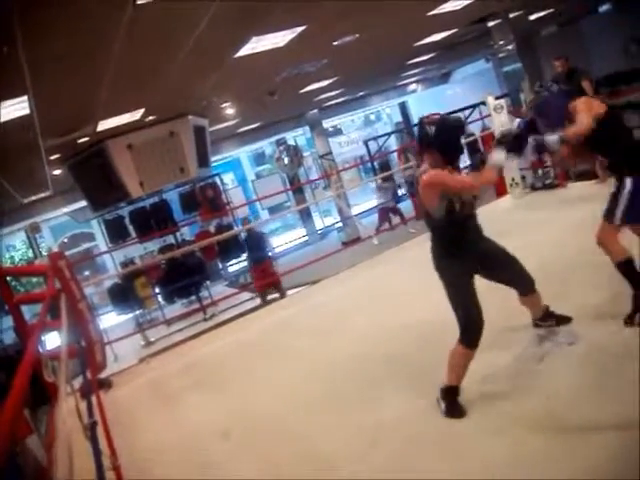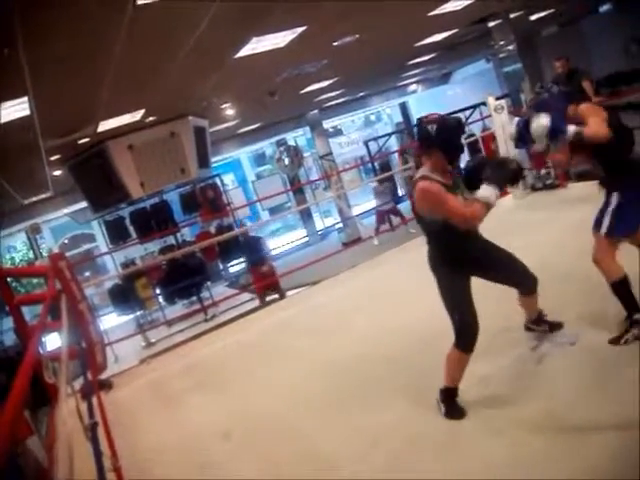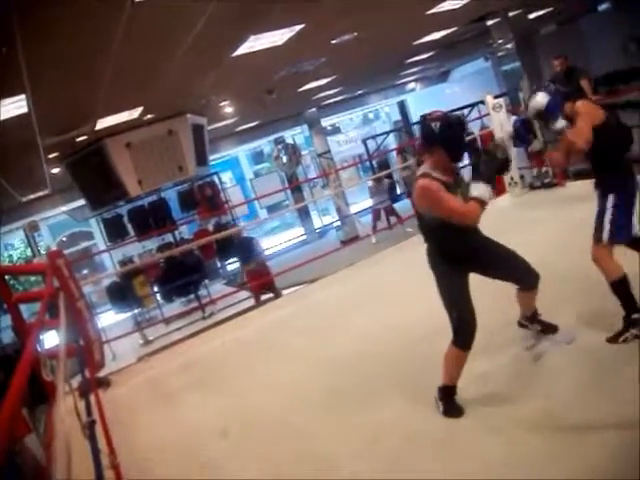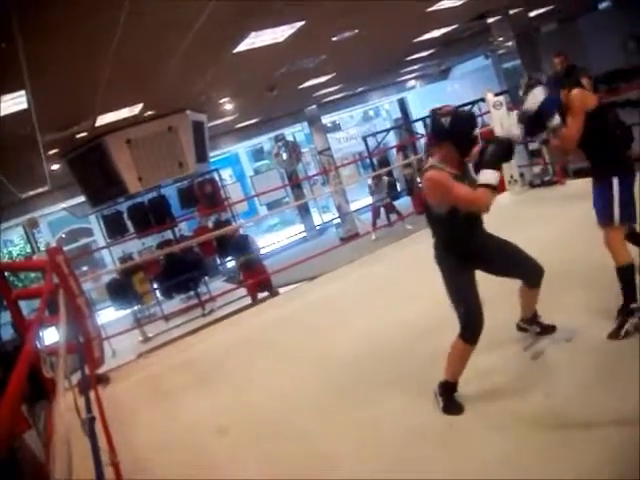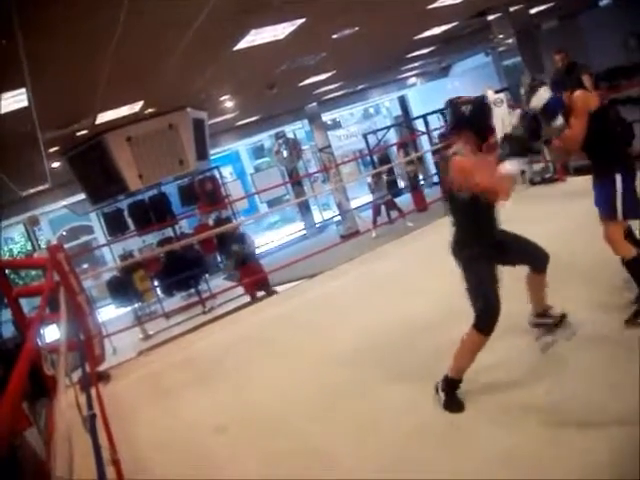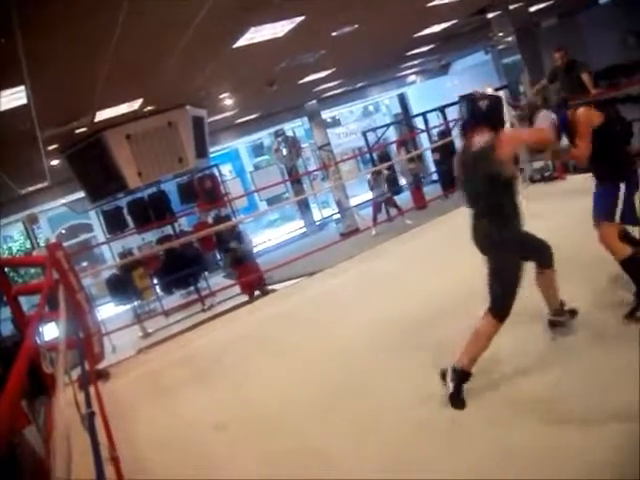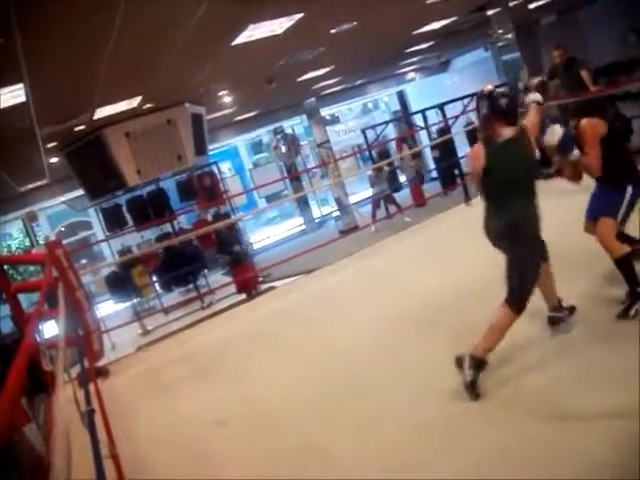
dt=0.1s
person 1, frame 1
left shoulder: (445, 169)
right shoulder: (431, 180)
left elbow: (470, 185)
right elbow: (481, 182)
left wrist: (489, 164)
right wrist: (498, 156)
left hip: (475, 244)
right hip: (452, 260)
left knee: (524, 281)
right knee: (472, 327)
left ankle: (542, 316)
right ankle: (448, 393)
person 1, frame 2
left shoulder: (445, 171)
right shoulder: (425, 188)
right elbow: (472, 218)
left wrist: (478, 174)
right wrist: (492, 183)
left hip: (475, 247)
right hip: (449, 265)
left knee: (527, 281)
right knee: (467, 332)
left ankle: (535, 320)
right ankle: (447, 395)
person 1, frame 3
left shoulder: (447, 168)
right shoulder: (425, 185)
left elbow: (464, 205)
right elbow: (470, 216)
left wrist: (482, 172)
right wrist: (485, 179)
left hip: (474, 244)
right hip: (448, 262)
left knee: (529, 277)
right knee: (465, 329)
left ankle: (529, 318)
right ankle: (445, 393)
person 1, frame 4
left shoulder: (454, 163)
right shoulder: (434, 178)
right elbow: (481, 203)
left wrist: (491, 151)
right wrist: (492, 164)
left hip: (479, 243)
right hip: (455, 259)
left knee: (533, 272)
right knee: (472, 325)
left ankle: (527, 319)
right ankle: (446, 388)
person 1, frame 5
left shoulder: (471, 153)
right shoulder: (461, 162)
right elbow: (501, 190)
left wrist: (496, 146)
left hip: (489, 235)
right hip: (472, 249)
left knee: (539, 258)
right knee: (487, 316)
left ankle: (541, 313)
right ankle: (448, 384)
person 1, frame 6
left shoulder: (463, 155)
right shoulder: (502, 140)
right elbow: (546, 137)
left hip: (487, 232)
right hip: (502, 236)
left knee: (543, 252)
right knee: (500, 308)
left ankle: (557, 311)
right ankle: (456, 373)
person 1, frame 7
left shoulder: (477, 152)
right shoulder: (524, 132)
right elbow: (535, 115)
right wrist: (534, 99)
left hip: (497, 225)
right hip: (521, 225)
left knee: (539, 254)
right knee: (517, 299)
left ankle: (556, 309)
right ankle: (474, 360)
person 2, frame 1
left shoulder: (583, 104)
right shoulder: (577, 117)
left elbow: (584, 127)
right elbow: (568, 153)
left wrist: (552, 140)
right wrist: (554, 142)
left knee: (606, 236)
person 2, frame 2
left shoulder: (585, 110)
right shoulder: (573, 120)
left elbow: (603, 133)
right elbow: (563, 159)
left wrist: (567, 130)
right wrist: (538, 140)
left knee: (602, 253)
person 2, frame 3
left shoulder: (583, 108)
right shoulder: (572, 121)
left elbow: (582, 145)
right elbow: (560, 161)
left wrist: (556, 122)
left hip: (616, 185)
right hip: (609, 183)
left knee: (601, 255)
person 2, frame 4
left shoulder: (577, 96)
right shoulder: (564, 107)
left elbow: (570, 142)
right elbow: (564, 146)
left wrist: (550, 118)
right wrist: (543, 128)
left hip: (615, 171)
right hip: (603, 171)
left knee: (613, 239)
right knee: (618, 229)
person 2, frame 5
left shoulder: (579, 97)
right shoulder: (566, 107)
left elbow: (574, 143)
right elbow: (566, 146)
left wrist: (555, 118)
right wrist: (550, 126)
left hip: (616, 168)
right hip: (603, 169)
left knee: (614, 234)
right knee: (615, 224)
person 2, frame 6
left shoulder: (582, 115)
right shoulder: (568, 121)
left elbow: (582, 158)
right elbow: (571, 159)
left hip: (621, 178)
right hip: (605, 178)
left knee: (609, 237)
right knee: (605, 229)
person 2, frame 7
left shoulder: (587, 126)
right shoulder: (573, 131)
left elbow: (595, 170)
right hip: (608, 182)
left knee: (605, 235)
right knee: (592, 227)
